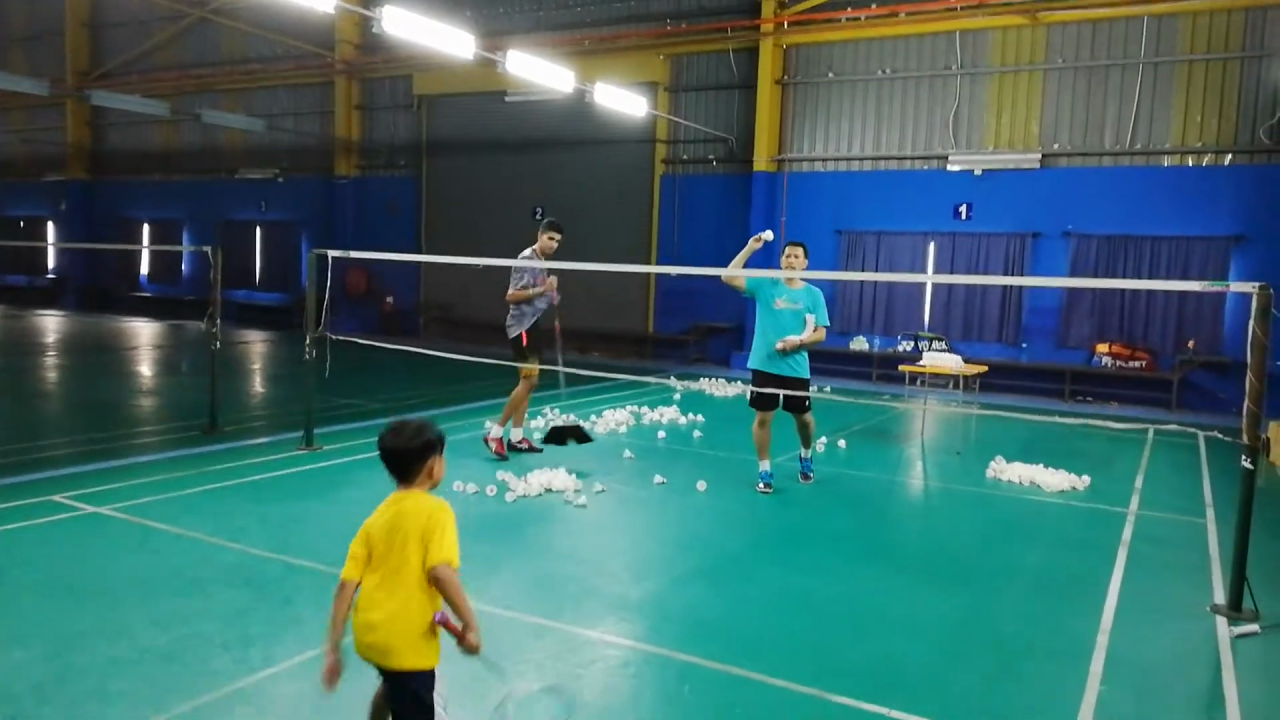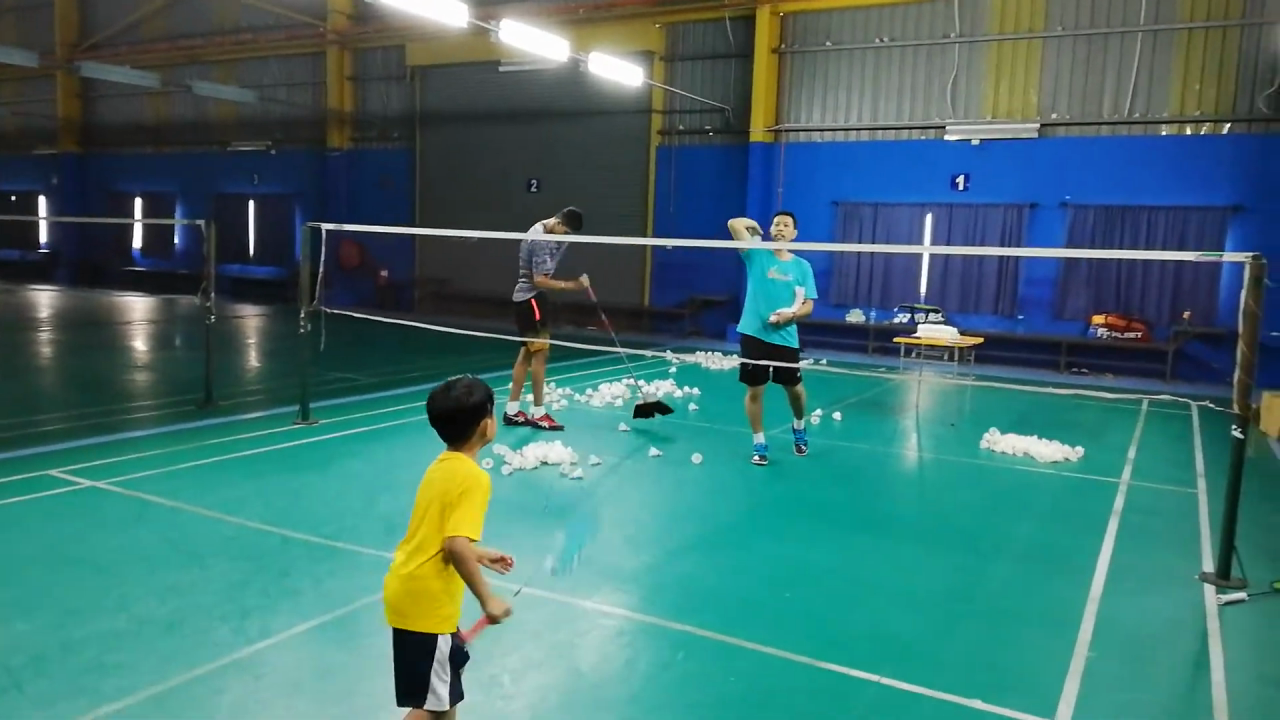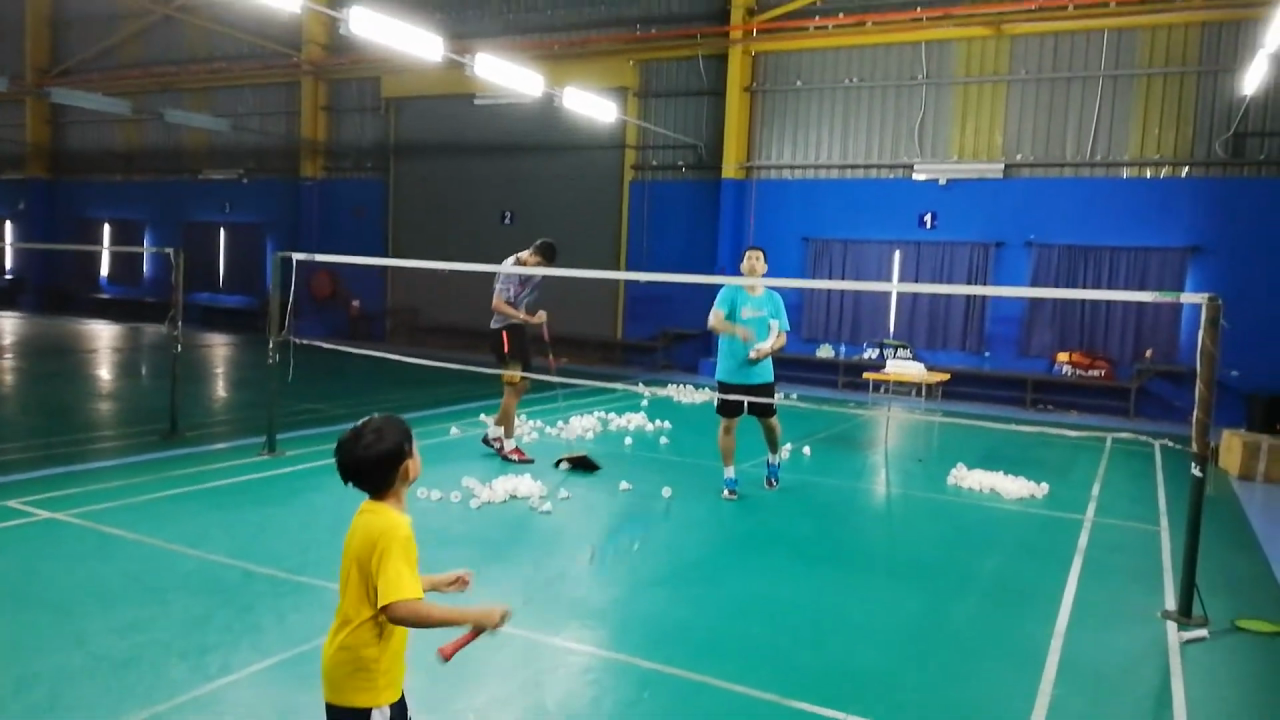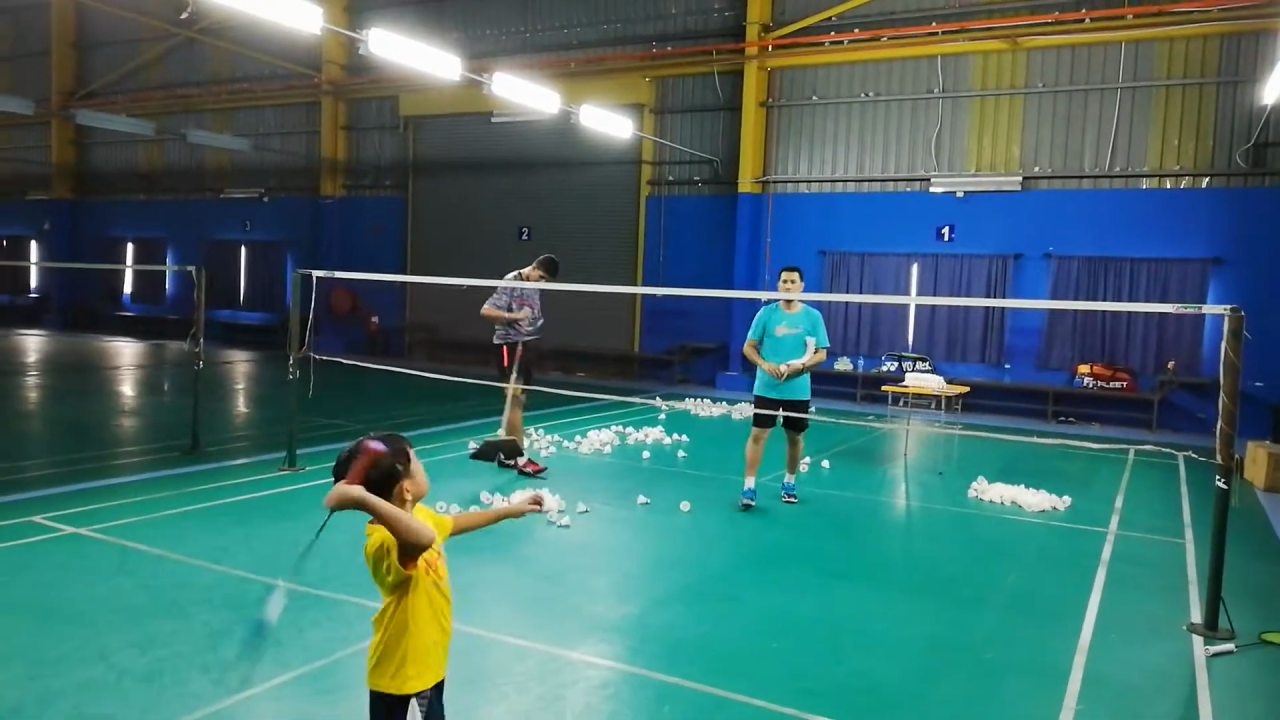
dt=0.5s
person 1, frame 1
left shoulder: (376, 519)
right shoulder: (436, 511)
left elbow: (347, 584)
right elbow: (442, 573)
left wrist: (333, 650)
right wrist: (469, 627)
left hip: (370, 634)
right hip: (410, 643)
left knee: (395, 685)
person 1, frame 2
left shoulder: (441, 466)
right shoulder: (473, 478)
right elbow: (456, 546)
left wrist: (481, 557)
right wrist: (487, 599)
left hip: (410, 592)
right hip: (424, 603)
left knee: (450, 673)
person 1, frame 3
left shoulder: (372, 515)
right shoulder: (391, 529)
right elbow: (401, 611)
left wrist: (436, 582)
right wrist: (472, 617)
left hip: (363, 665)
right hip: (363, 674)
person 1, frame 4
left shoulder: (415, 514)
right shoulder: (385, 541)
left elbow: (452, 524)
right elbow: (423, 537)
left wrist: (512, 510)
right wrist: (365, 498)
right hip: (405, 674)
person 2, frame 1
left shoulder: (814, 295)
right shoulder: (765, 285)
left elbow: (820, 334)
right elbow: (728, 277)
left wrist: (799, 341)
right wrist: (750, 248)
left hip: (797, 368)
right hip: (764, 364)
left knee: (803, 417)
right knee: (763, 417)
left ankle: (806, 456)
right ankle: (764, 471)
person 2, frame 2
left shoulder: (802, 266)
right shoulder: (757, 255)
left elbow: (809, 305)
right elbow: (733, 225)
left wrist: (791, 314)
right wrist: (754, 225)
left hip: (786, 338)
right hip: (754, 334)
left knee: (794, 389)
right knee: (755, 390)
left ankle: (799, 429)
right ankle: (759, 443)
person 2, frame 3
left shoulder: (774, 299)
right shoulder: (729, 293)
left elbow: (781, 336)
right elbow: (713, 322)
left wrist: (769, 349)
right wrist: (736, 329)
left hip: (762, 373)
right hip: (731, 373)
left knee: (769, 422)
right knee: (728, 424)
left ankle: (773, 461)
right ankle: (729, 477)
person 2, frame 4
left shoulder: (813, 317)
right shoulder: (766, 313)
left elbow: (821, 354)
right elbow: (749, 347)
left wrist: (801, 365)
right wrist: (764, 364)
left hip: (798, 390)
right hip: (767, 388)
left knee: (795, 437)
right knee: (758, 434)
left ankle: (789, 483)
right ankle: (749, 489)
person 3, frame 1
left shoulder: (540, 261)
right shoulder: (526, 260)
right elbow: (512, 296)
left wrist: (549, 293)
right wrist: (542, 289)
left hip: (534, 326)
right hip: (522, 327)
left knee: (527, 381)
right knee: (529, 379)
left ankle: (517, 436)
right ankle: (495, 432)
person 3, frame 2
left shoulder: (544, 232)
right shoulder: (540, 240)
right elbow: (540, 280)
right wrist: (573, 285)
left hip: (530, 298)
right hip: (530, 298)
left knee: (527, 352)
right knee: (540, 354)
left ankle: (512, 410)
right ankle: (538, 413)
person 3, frame 3
left shoulder: (528, 269)
right shoulder: (511, 269)
right elbow: (497, 304)
right wrist: (529, 319)
left hip: (518, 329)
right hip: (506, 330)
left knee: (522, 385)
right knee: (513, 387)
left ankle: (494, 433)
right ankle: (508, 446)
person 3, frame 4
left shoulder: (533, 287)
right shoulder: (510, 283)
right elbow: (486, 310)
left wrist: (536, 325)
right wrist: (515, 315)
left hip: (525, 345)
right hip: (508, 345)
left knee: (517, 401)
right knee: (516, 399)
left ankle: (507, 454)
right ankle: (520, 458)
